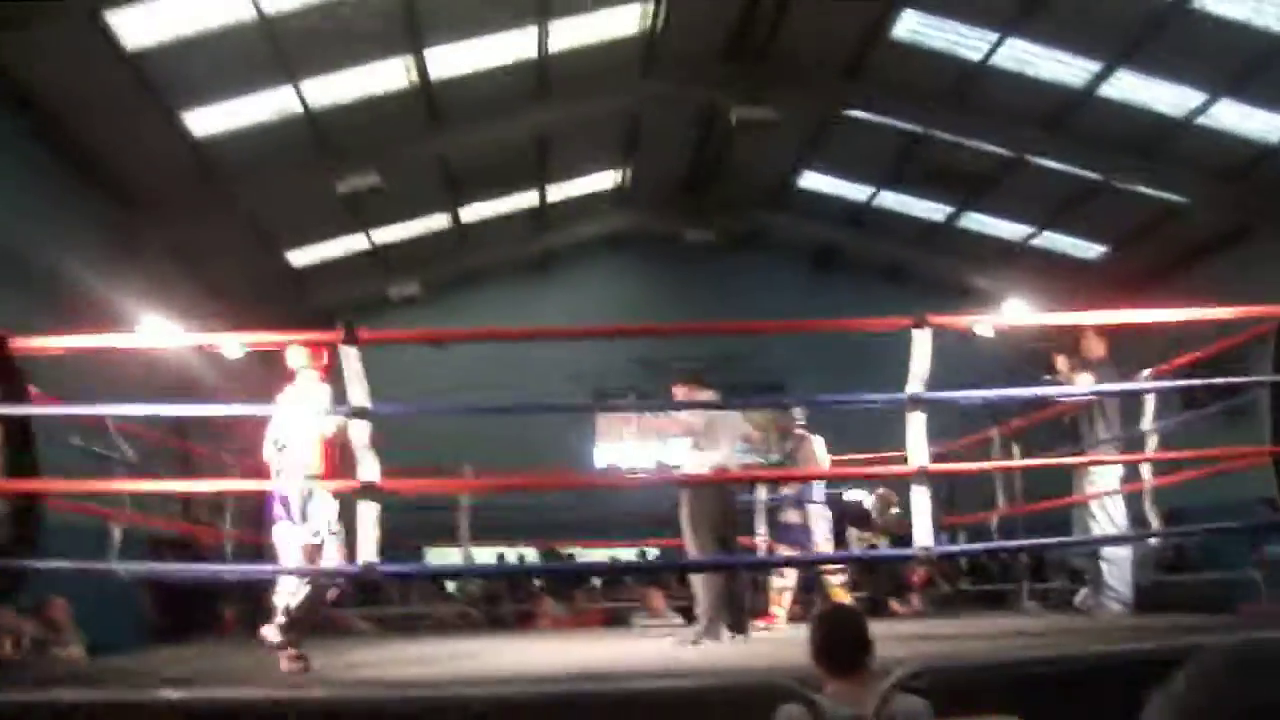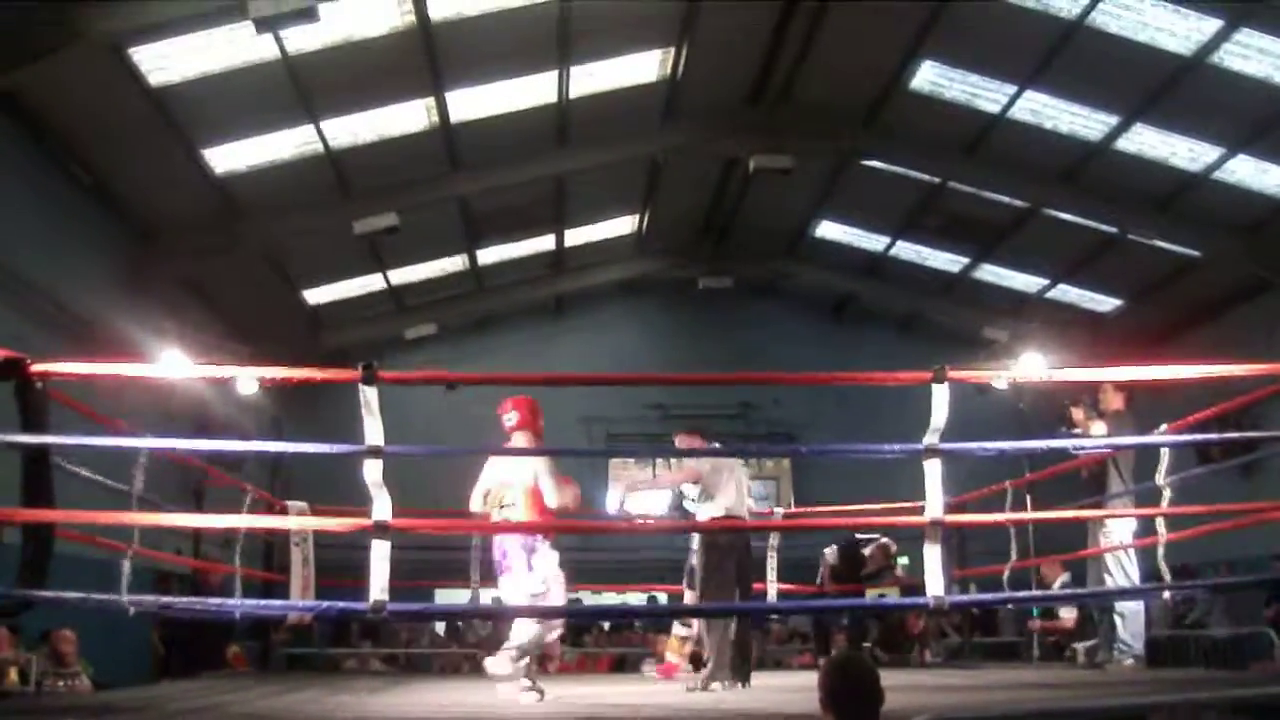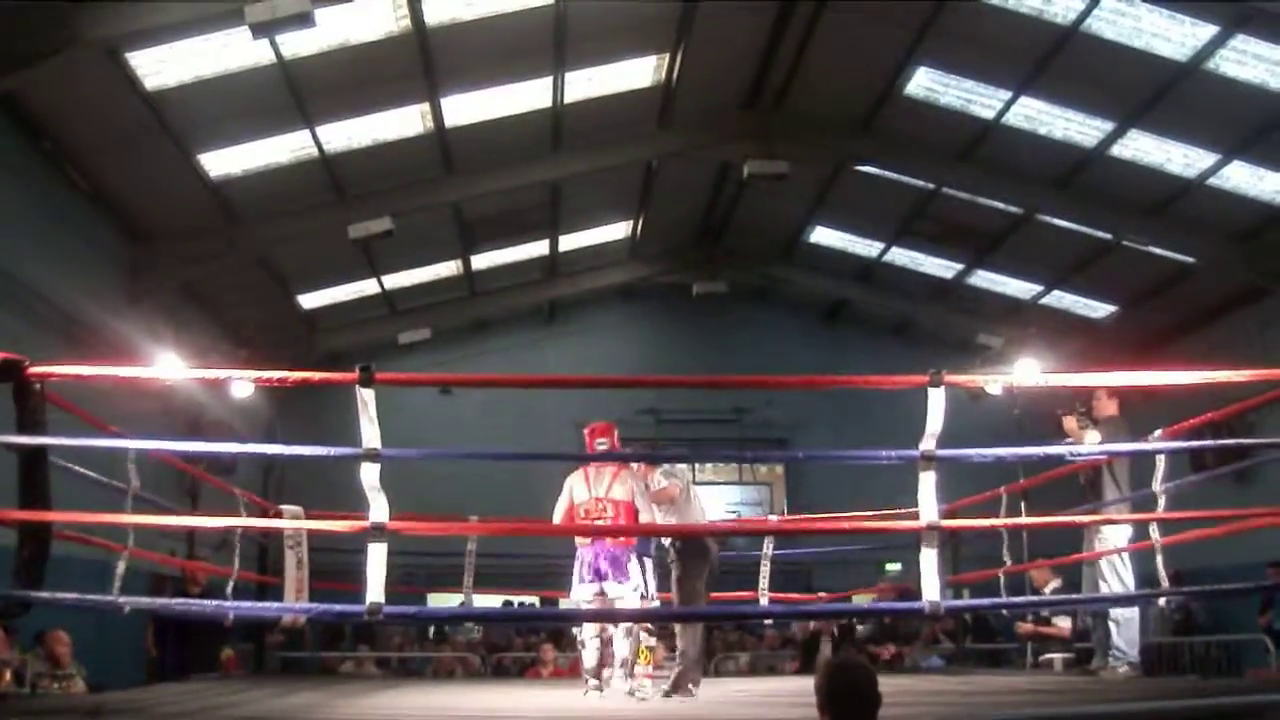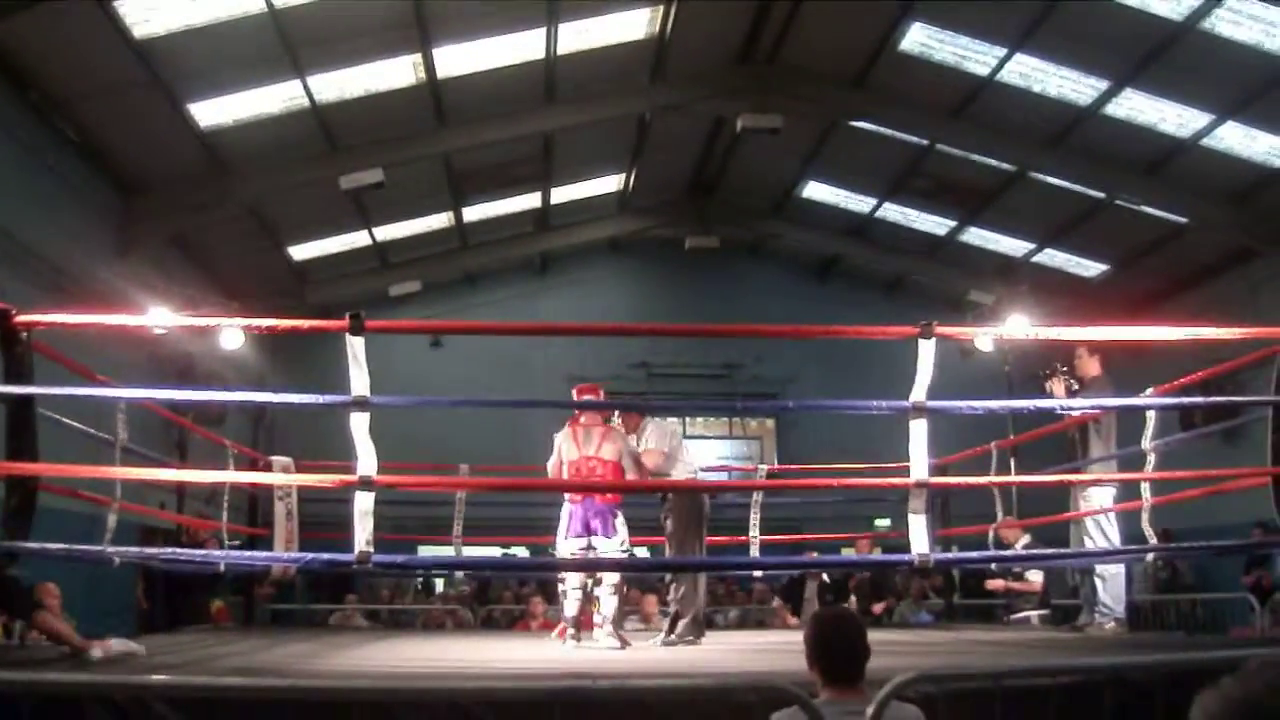
dt=1s
person 1, frame 1
left shoulder: (286, 396)
right shoulder: (317, 391)
left elbow: (269, 452)
right elbow: (326, 428)
right wrist: (346, 423)
left hip: (284, 488)
right hip: (309, 487)
left knee: (293, 571)
right knee: (332, 565)
left ankle: (290, 648)
right ankle: (282, 626)
person 1, frame 2
left shoulder: (494, 460)
right shoulder: (535, 456)
left elbow: (476, 505)
right elbow: (553, 500)
right wrist: (571, 491)
left hip: (502, 541)
right hip: (530, 541)
left knee: (526, 612)
right knee: (552, 610)
left ankle: (526, 680)
right ankle: (507, 658)
person 1, frame 3
left shoulder: (575, 478)
right shoulder: (628, 476)
left elbow: (558, 521)
right elbow: (648, 519)
left hip: (587, 553)
right hip: (619, 552)
left knee: (590, 620)
left ankle: (592, 681)
right ankle: (621, 673)
person 1, frame 4
left shoulder: (565, 436)
right shoulder: (616, 437)
left elbow: (553, 473)
right elbow: (634, 477)
left hip: (575, 508)
right hip: (605, 508)
left knee: (574, 572)
right knee: (611, 570)
left ankle: (571, 631)
right ankle: (608, 629)
person 2, frame 1
left shoulder: (1104, 368)
right shoulder: (1090, 371)
left elbow: (1081, 384)
left wrist: (1065, 372)
right wrist: (1066, 375)
left hip: (1102, 458)
right hip: (1089, 457)
left knee: (1108, 529)
right knee: (1089, 532)
left ankle: (1117, 598)
right ankle: (1095, 593)
person 2, frame 2
left shoulder: (1122, 419)
right shoulder: (1106, 424)
left elbow: (1095, 430)
right elbow: (1090, 468)
left wrist: (1080, 420)
right wrist: (1083, 426)
left hip: (1116, 512)
right hip: (1102, 511)
left knee: (1122, 584)
right knee: (1101, 587)
left ankle: (1130, 652)
right ankle: (1107, 649)
person 2, frame 3
left shoulder: (1115, 425)
right shoulder: (1102, 431)
left elbow: (1088, 439)
right elbow: (1085, 474)
left wrist: (1071, 429)
right wrist: (1076, 435)
left hip: (1111, 518)
left knee: (1117, 591)
right knee: (1096, 593)
left ankle: (1126, 659)
right ankle: (1103, 657)
person 2, frame 4
left shoulder: (1100, 386)
right shoulder: (1088, 390)
right elbow: (1074, 428)
left wrist: (1061, 397)
right wrist: (1063, 398)
left hip: (1096, 478)
right hip: (1084, 477)
left knee: (1103, 549)
right knee: (1084, 551)
left ankle: (1112, 616)
right ankle: (1090, 613)
person 3, frame 1
left shoulder: (701, 407)
right shoulder: (731, 412)
left elbow: (680, 428)
right elbow: (753, 437)
left hip: (701, 485)
right hip: (723, 485)
left knee: (702, 555)
right knee: (726, 553)
left ankle: (709, 626)
right ankle: (736, 623)
person 3, frame 2
left shoulder: (705, 458)
right shoulder: (734, 463)
left elbow: (681, 475)
right elbow: (746, 490)
left wrist: (642, 483)
left hip: (717, 530)
right hip: (739, 532)
left knee: (712, 601)
right knee: (738, 600)
left ankle: (717, 670)
right ankle: (740, 672)
person 3, frame 3
left shoulder: (664, 473)
right shoulder: (669, 474)
left elbow: (670, 492)
left hip: (689, 544)
right hip: (699, 543)
left ankle: (685, 679)
right ankle: (689, 677)
person 3, frame 4
left shoulder: (656, 428)
right shoulder: (645, 434)
left elbow: (653, 460)
right elbow: (648, 468)
left hip: (685, 496)
right hip: (676, 497)
left knee: (685, 560)
left ankle: (688, 630)
right ankle: (676, 627)
